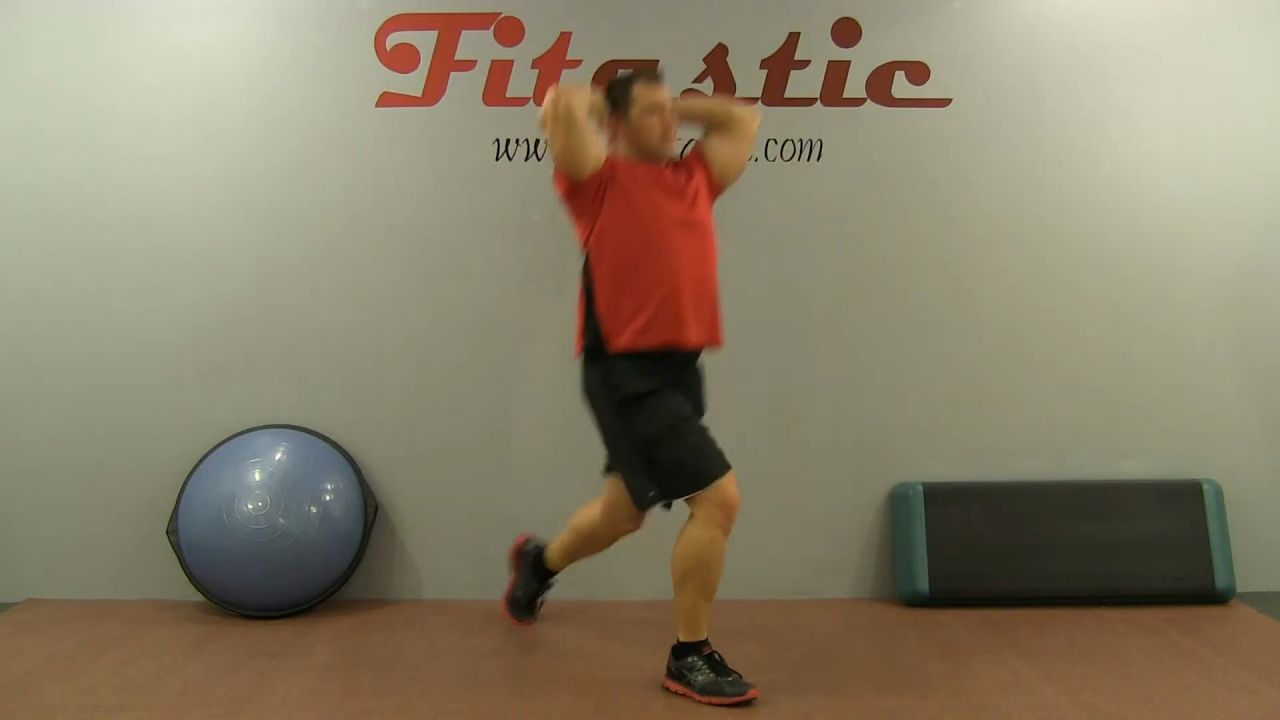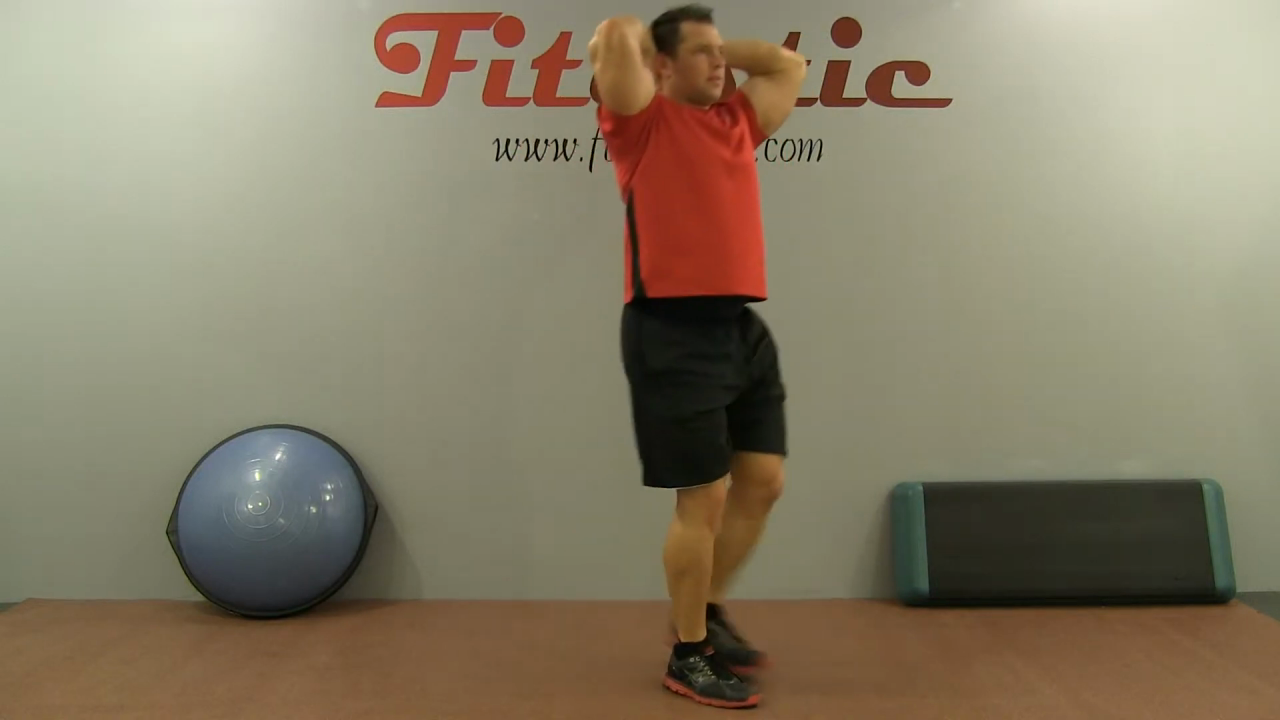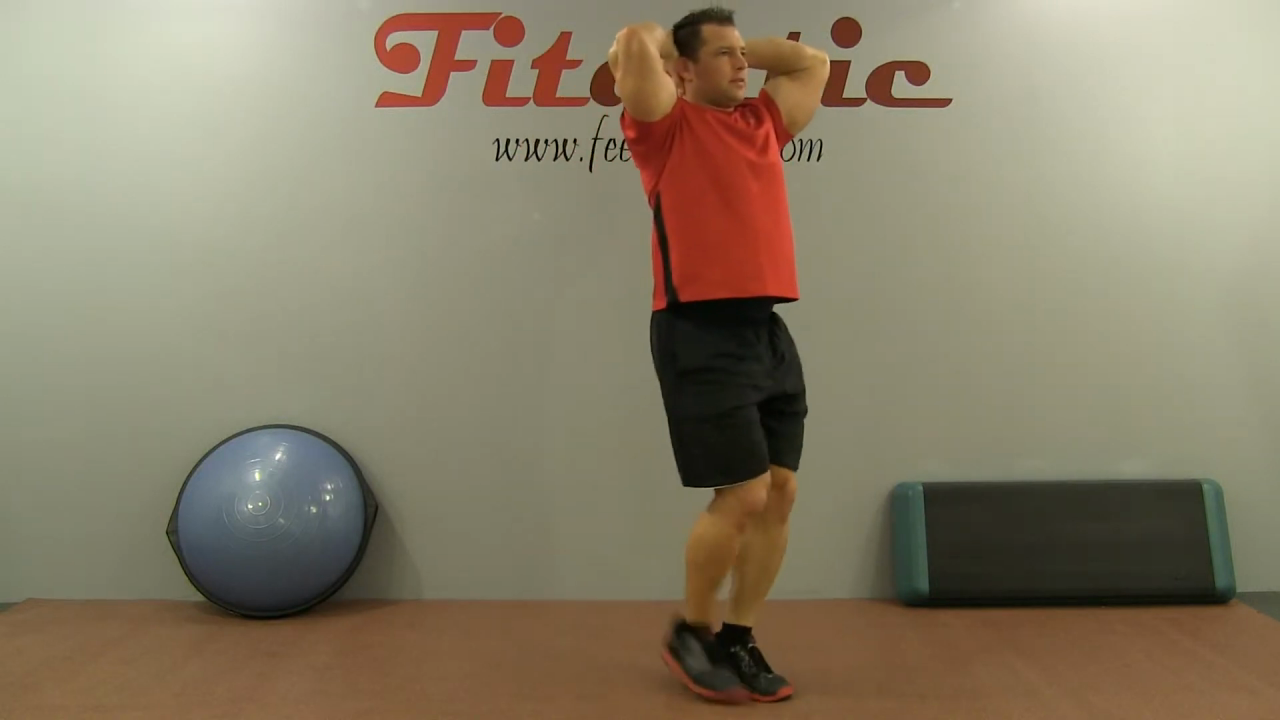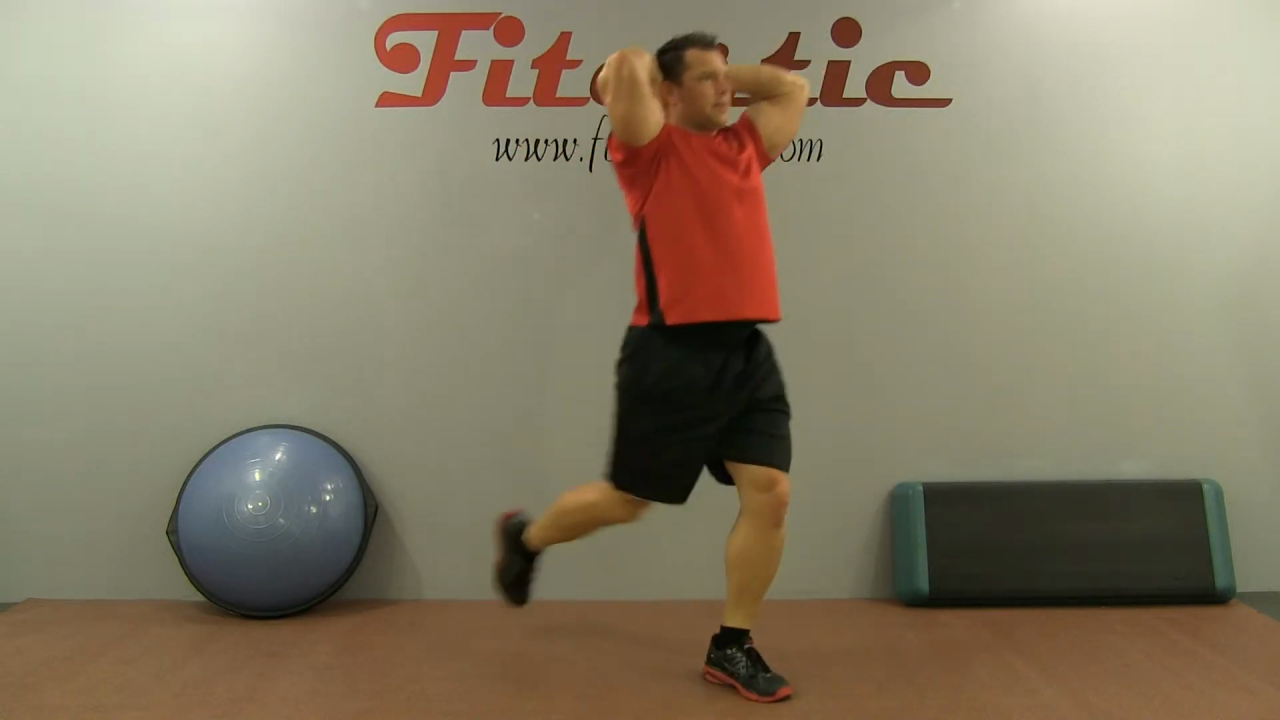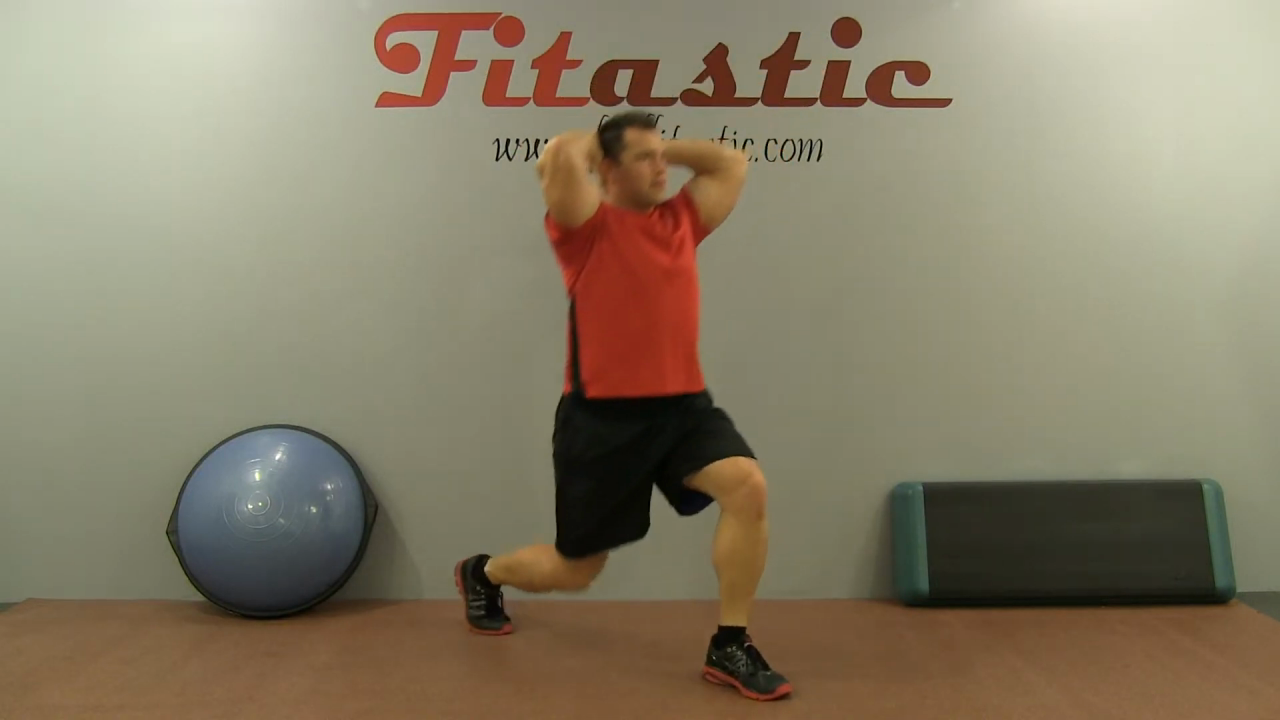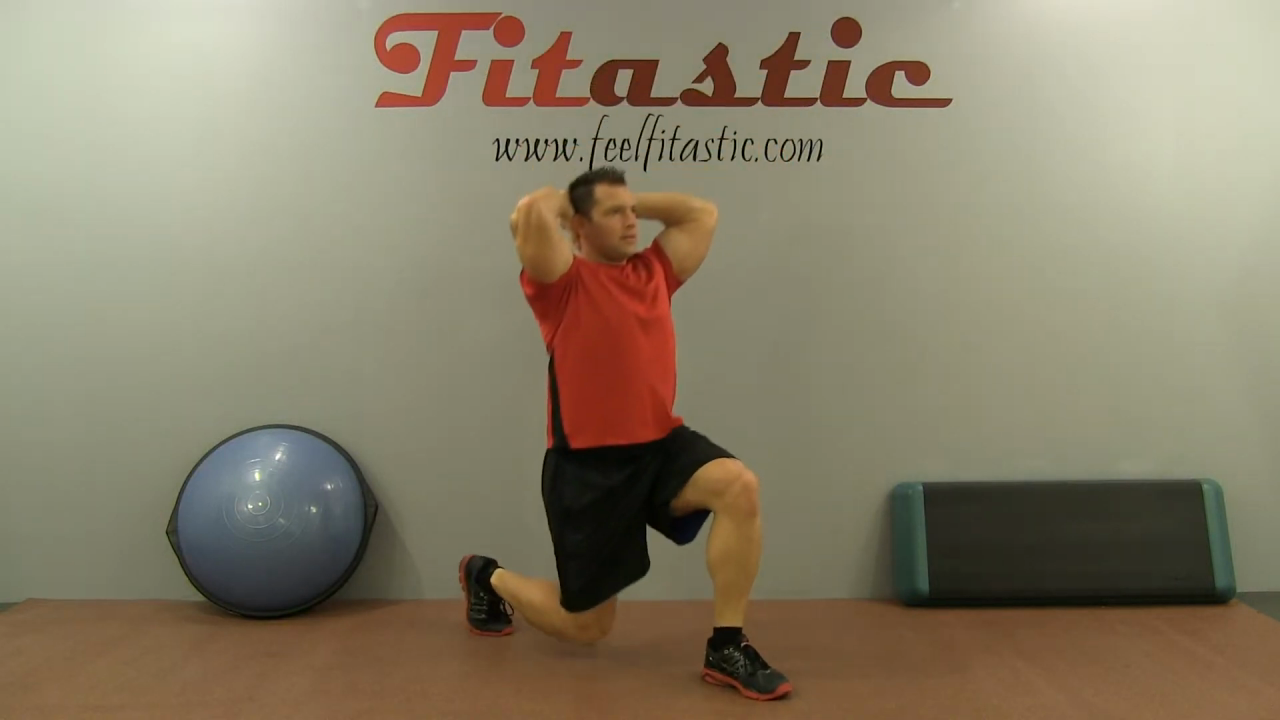
dt=0.4s
person 1, frame 1
left shoulder: (694, 177)
right shoulder: (600, 181)
left elbow: (744, 120)
right elbow: (559, 109)
left wrist: (677, 107)
right wrist: (597, 100)
left hip: (679, 367)
right hip: (627, 371)
left knee: (625, 504)
right knee: (718, 496)
left ankle: (537, 562)
right ankle: (689, 655)
person 1, frame 2
left shoulder: (738, 121)
right shoulder: (643, 122)
left elbow: (790, 66)
left hip: (742, 325)
right hip: (671, 330)
left knee: (763, 482)
right knee: (704, 499)
left ankle: (710, 613)
right ankle: (688, 656)
person 1, frame 3
left shoulder: (761, 122)
right shoulder: (666, 126)
left elbow: (812, 62)
left hip: (766, 330)
right hip: (698, 333)
left knee: (777, 495)
right knee: (743, 494)
left ankle: (735, 644)
right ankle: (691, 632)
person 1, frame 4
left shoulder: (744, 147)
right shoulder: (652, 150)
left elbow: (793, 89)
right elbow: (622, 72)
left wrist: (726, 74)
right wrist: (650, 66)
left hip: (745, 349)
right hip: (671, 350)
left knee: (771, 496)
right knee: (625, 498)
left ankle: (733, 648)
right ankle: (524, 539)
person 1, frame 5
left shoulder: (681, 221)
right shoulder: (587, 226)
left elbow: (731, 162)
right elbow: (559, 157)
left wrist: (663, 146)
right wrist: (593, 143)
left hip: (681, 404)
right hip: (603, 415)
left knee: (748, 488)
right knee: (575, 567)
left ankle: (730, 647)
right ankle: (481, 573)
person 1, frame 6
left shoulder: (654, 270)
right shoulder: (562, 280)
left elbow: (702, 213)
right elbow: (531, 213)
left wrist: (629, 199)
right wrist: (564, 200)
left hip: (660, 444)
right hip: (587, 463)
left knee: (739, 489)
right knee: (586, 625)
left ankle: (727, 648)
right ankle: (488, 577)
